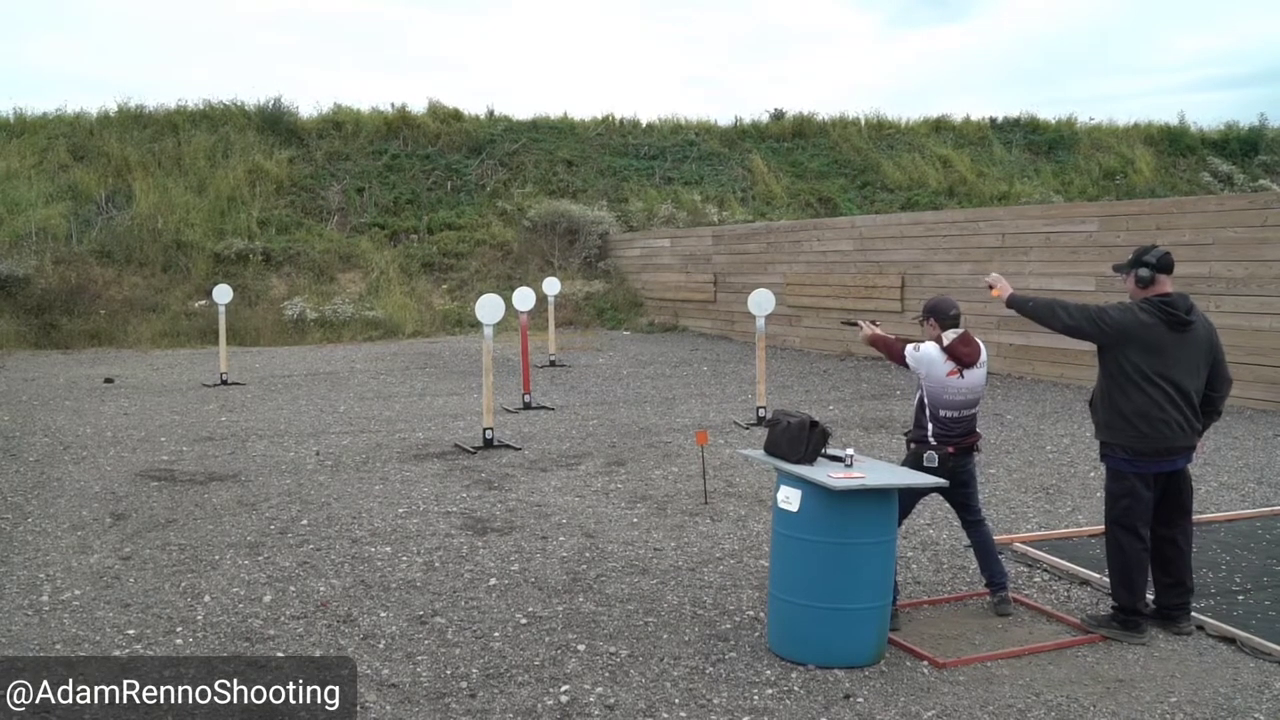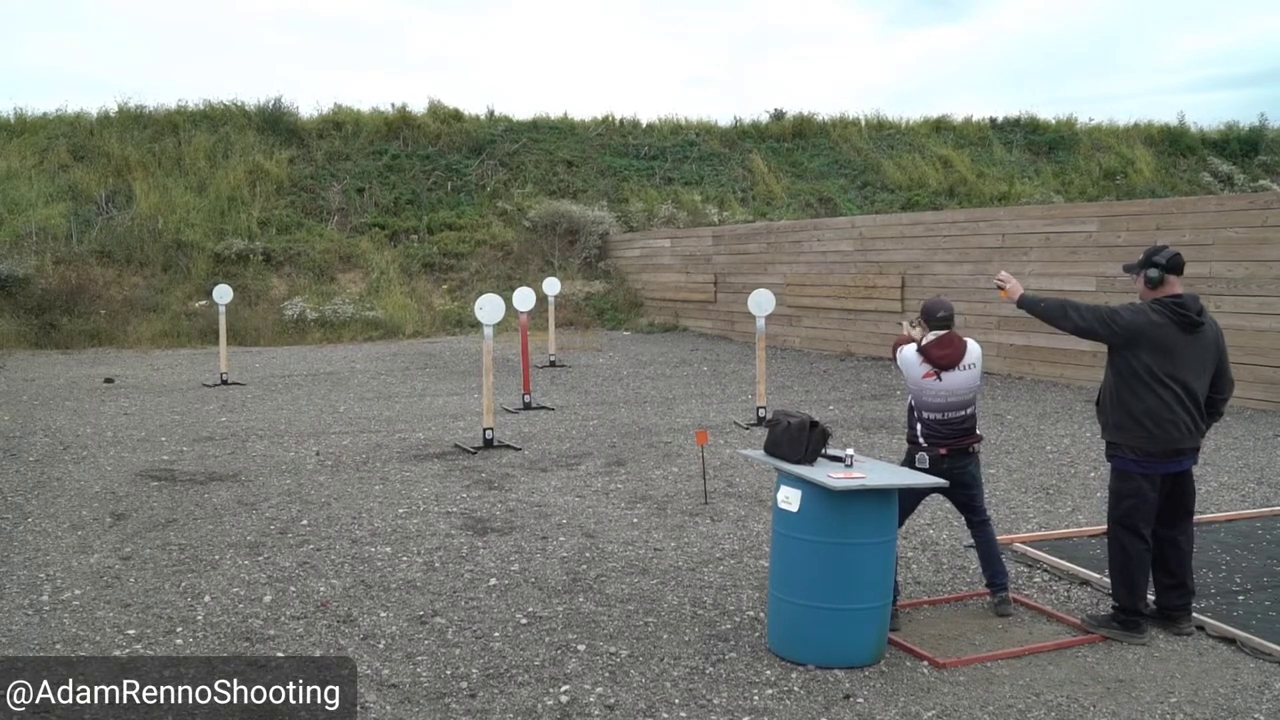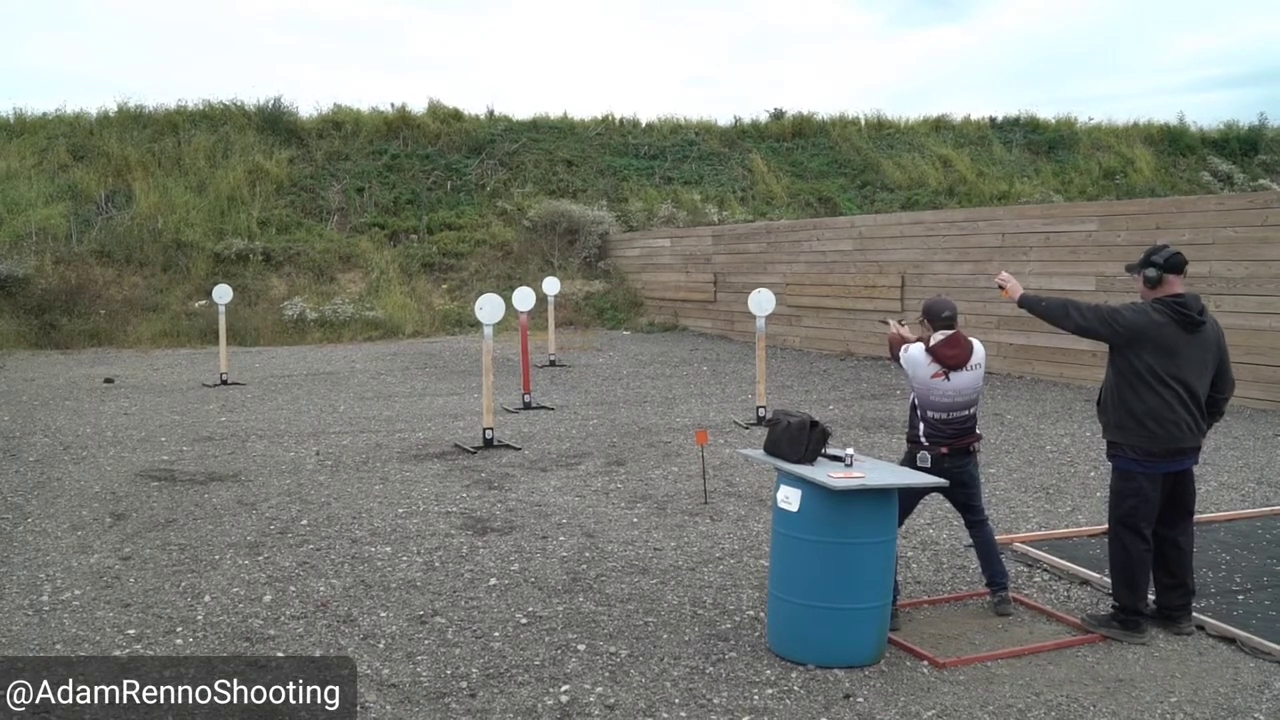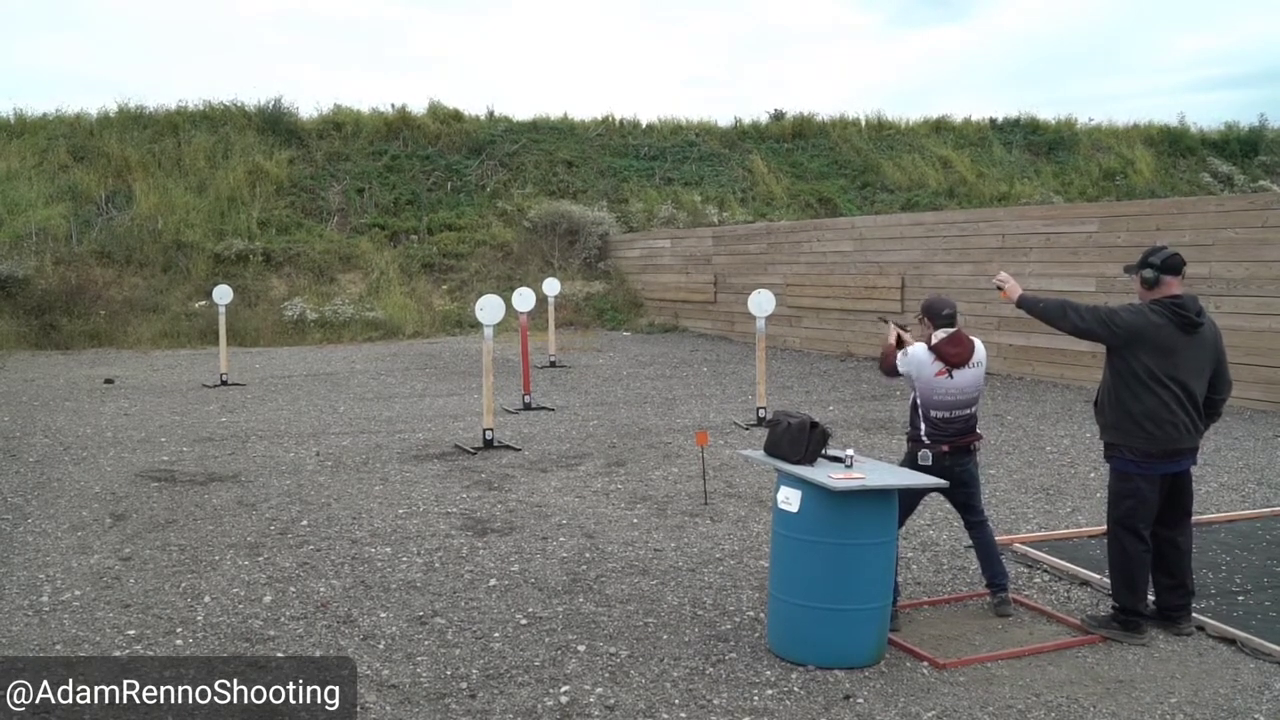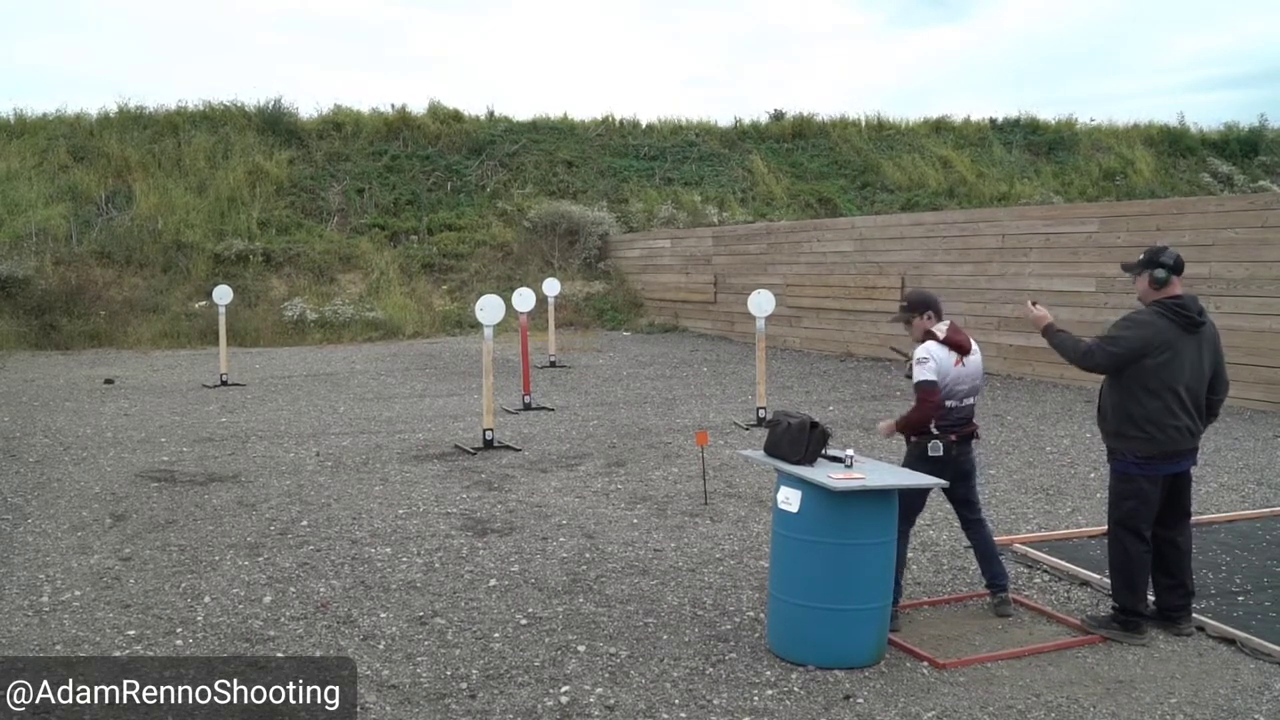
dt=0.5s
person 1, frame 1
left shoulder: (1125, 320)
right shoulder: (1201, 325)
left elbow: (1063, 315)
right elbow: (1219, 384)
left wrist: (1011, 296)
right wrist: (1197, 428)
left hip: (1133, 450)
right hip: (1178, 448)
left knee: (1127, 531)
right knee: (1173, 528)
left ankle: (1129, 618)
right ankle: (1176, 610)
person 1, frame 2
left shoulder: (1136, 320)
right shoulder: (1208, 326)
left elbow: (1074, 315)
right elbow: (1222, 387)
left wrist: (1021, 297)
right wrist: (1197, 428)
left hip: (1139, 451)
right hip: (1182, 449)
left knee: (1130, 531)
right knee: (1175, 529)
left ankle: (1128, 619)
right ankle: (1176, 610)
person 1, frame 3
left shoulder: (1138, 320)
right shoulder: (1209, 326)
left elbow: (1076, 315)
right elbow: (1223, 387)
left wrist: (1023, 297)
left hip: (1140, 451)
right hip: (1183, 449)
left knee: (1131, 531)
right knee: (1175, 529)
left ankle: (1129, 618)
right ankle: (1176, 611)
person 1, frame 4
left shoulder: (1135, 321)
right shoulder: (1206, 326)
left elbow: (1074, 316)
right elbow: (1220, 388)
left wrist: (1021, 297)
left hip: (1138, 452)
right hip: (1181, 450)
left knee: (1130, 532)
right knee: (1174, 530)
left ankle: (1129, 619)
right ankle: (1177, 611)
person 1, frame 5
left shoulder: (1143, 324)
right shoulder: (1204, 326)
left elbow: (1092, 357)
right elbow: (1217, 389)
left wrist: (1049, 328)
left hip: (1140, 453)
right hip: (1180, 450)
left knee: (1130, 533)
right knee: (1173, 529)
left ankle: (1129, 619)
right ankle: (1176, 611)
person 2, frame 1
left shoulder: (929, 354)
right shoulder: (977, 350)
left elbow: (900, 352)
left wrist: (873, 337)
right wrist: (884, 336)
left hip: (926, 458)
right hip: (963, 457)
right knee: (974, 521)
left ankle: (886, 606)
right ankle: (1000, 593)
person 2, frame 2
left shoulder: (910, 355)
right shoulder: (973, 350)
left wrist: (909, 338)
right wrist: (920, 340)
left hip: (923, 460)
right hip: (963, 459)
right knee: (979, 522)
left ankle: (887, 605)
right ankle: (1001, 594)
person 2, frame 3
left shoulder: (916, 355)
right shoulder: (977, 351)
left elbow: (899, 351)
left wrist: (897, 336)
right wrist: (912, 338)
left hip: (923, 460)
right hip: (963, 458)
right knee: (977, 521)
left ankle: (886, 604)
right ankle: (1000, 593)
person 2, frame 4
left shoulder: (917, 356)
right shoulder: (978, 350)
left elbow: (889, 366)
left wrist: (890, 342)
right wrist: (913, 342)
left hip: (924, 459)
right hip: (963, 457)
right knee: (977, 522)
left ankle: (887, 605)
right ankle: (1000, 593)
person 2, frame 5
left shoulder: (927, 352)
right shoulder: (970, 346)
left elbow: (927, 410)
left wrist: (894, 426)
left hip: (930, 450)
right hip: (962, 448)
left knee: (896, 525)
right knee: (973, 520)
left ankle: (888, 606)
right ankle: (1000, 593)
